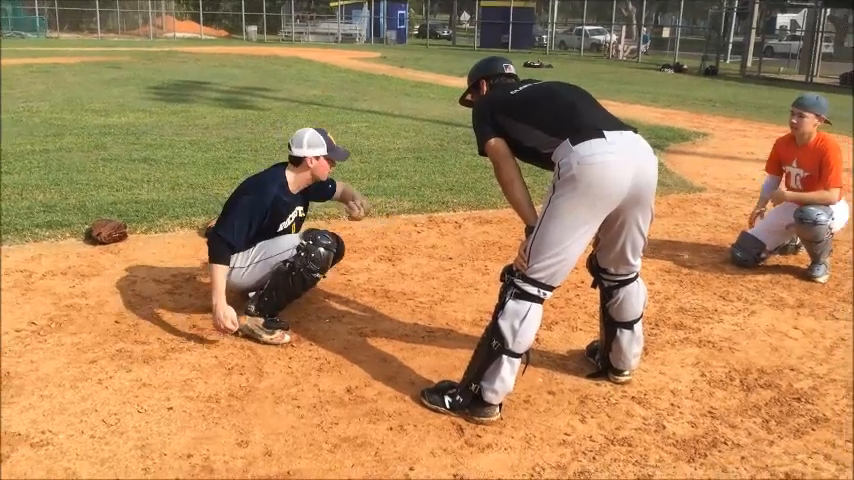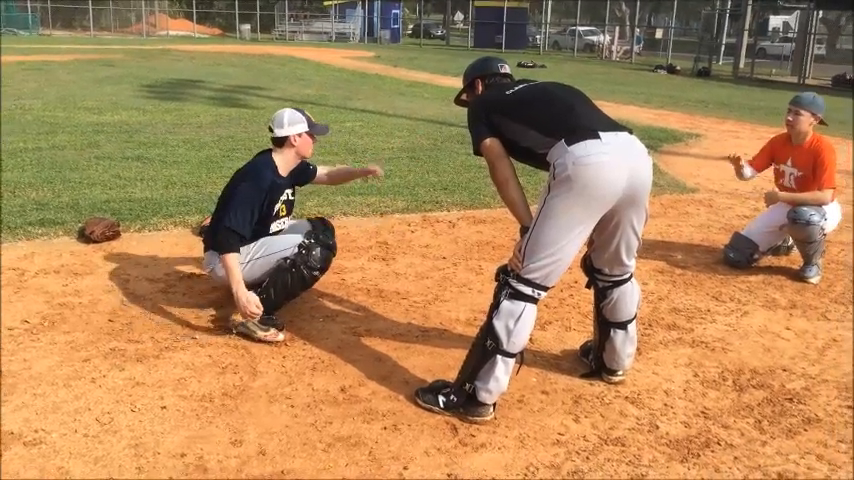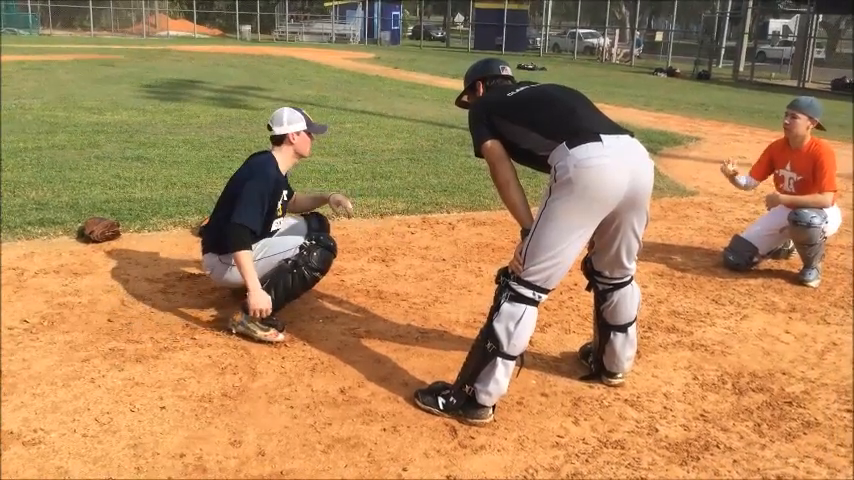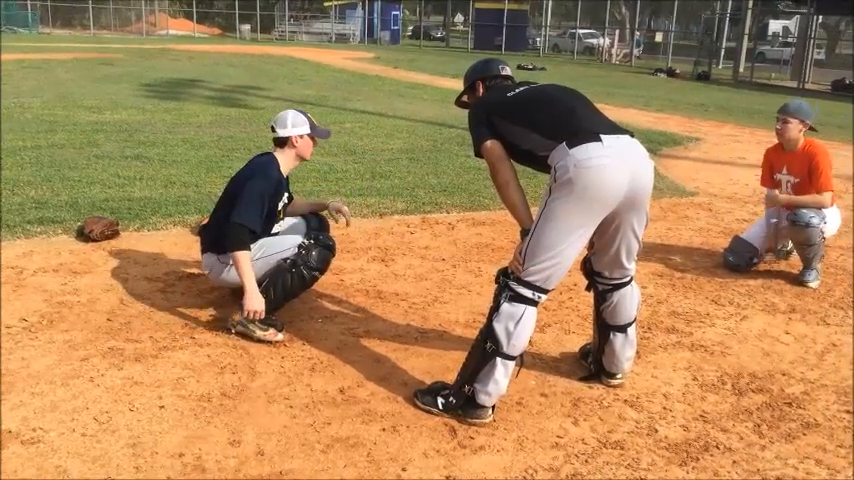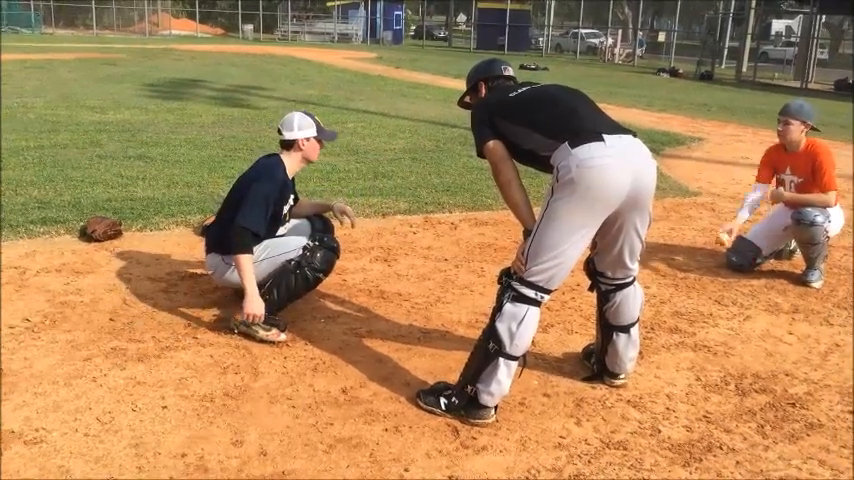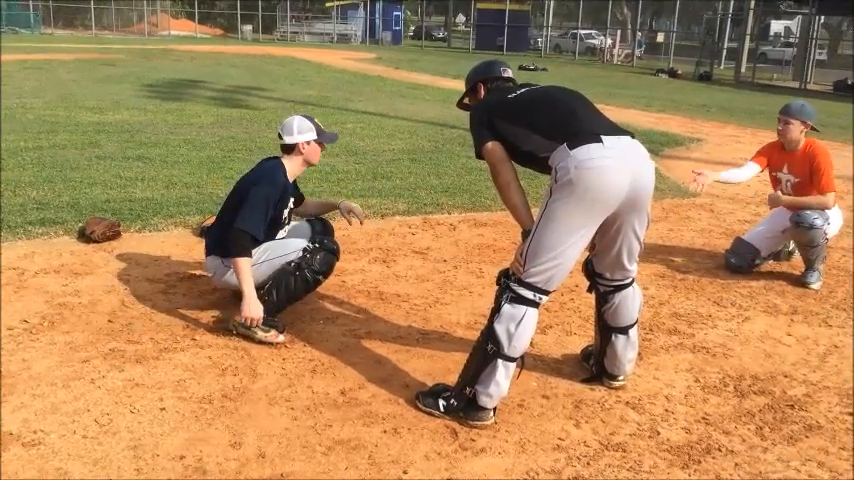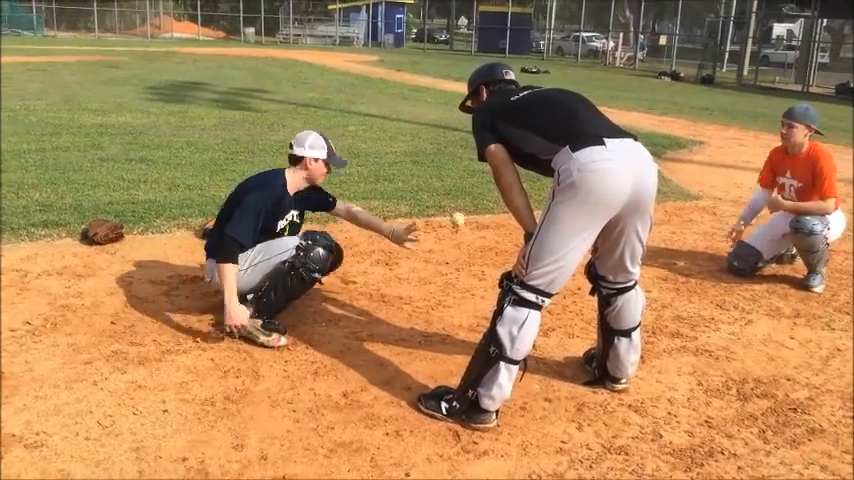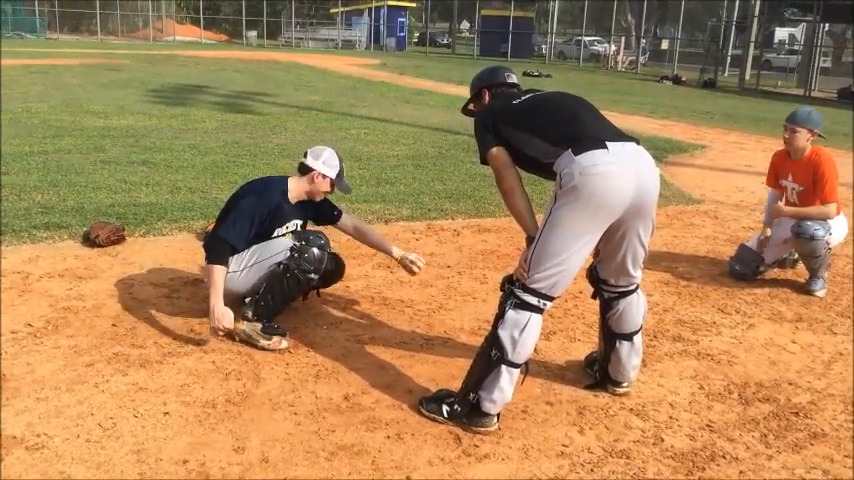
dt=0.3s
person 1, frame 1
left shoulder: (487, 105)
right shoulder: (552, 90)
left elbow: (505, 165)
left wrist: (534, 229)
right wrist: (594, 223)
left hip: (592, 162)
right hip: (641, 155)
left knee: (528, 282)
right knee: (621, 268)
left ankle: (481, 395)
right ankle: (620, 360)
person 1, frame 2
left shoulder: (483, 104)
right shoulder: (548, 90)
left elbow: (500, 165)
left wrist: (528, 229)
left hip: (588, 163)
right hip: (636, 155)
left knee: (523, 281)
right knee: (616, 269)
left ankle: (475, 395)
right ankle: (613, 360)
person 1, frame 3
left shoulder: (484, 106)
right shoulder: (548, 92)
left elbow: (501, 166)
left wrist: (529, 231)
left hip: (589, 166)
right hip: (637, 159)
left knee: (524, 284)
right knee: (615, 272)
left ankle: (474, 397)
right ankle: (612, 363)
person 1, frame 4
left shoulder: (483, 106)
right shoulder: (548, 93)
left elbow: (501, 167)
left wrist: (528, 231)
left hip: (590, 166)
right hip: (637, 159)
left knee: (523, 285)
right knee: (616, 273)
left ankle: (474, 397)
right ankle: (611, 364)
person 1, frame 5
left shoulder: (486, 107)
right shoulder: (551, 93)
left elbow: (504, 168)
left wrist: (531, 231)
left hip: (591, 166)
right hip: (640, 159)
left knee: (526, 284)
right knee: (618, 273)
left ankle: (475, 398)
right ankle: (615, 364)
person 1, frame 6
left shoulder: (484, 108)
right shoulder: (548, 94)
left elbow: (502, 169)
left wrist: (530, 232)
left hip: (590, 167)
right hip: (638, 159)
left knee: (524, 286)
right knee: (617, 273)
left ankle: (475, 399)
right ankle: (614, 366)
person 1, frame 7
left shoulder: (487, 111)
right shoulder: (552, 97)
left elbow: (505, 173)
left wrist: (532, 236)
left hip: (592, 170)
right hip: (641, 162)
left knee: (527, 289)
right knee: (619, 277)
left ankle: (478, 402)
right ankle: (616, 368)
person 1, frame 8
left shoulder: (489, 114)
right shoulder: (554, 100)
left elbow: (507, 176)
left wrist: (534, 238)
left hip: (595, 173)
right hip: (643, 166)
left knee: (529, 291)
right knee: (622, 280)
left ankle: (479, 405)
right ankle: (618, 372)
person 2, frame 1
left shoulder: (302, 181)
right shoulder: (267, 191)
left elbow: (343, 189)
right elbow: (220, 247)
left wrist: (356, 200)
right wrist: (219, 303)
left hip: (252, 257)
right hip: (236, 264)
left knee: (333, 246)
right knee: (319, 248)
left ankle: (265, 287)
right ankle: (257, 315)
person 2, frame 2
left shoulder: (288, 165)
right shoulder: (257, 178)
left elbow: (327, 175)
right elbow: (228, 238)
left wrist: (364, 170)
right wrist: (240, 292)
left hip: (251, 245)
right hip: (226, 258)
left knee: (320, 230)
right knee: (319, 248)
left ankle: (259, 285)
right ankle: (253, 317)
person 2, frame 3
left shoulder: (275, 166)
right shoulder: (264, 173)
left elbow: (290, 203)
right elbow: (238, 236)
left wrist: (327, 197)
right wrist: (255, 290)
right hip: (226, 259)
left knee: (316, 225)
right knee: (321, 248)
left ankle: (264, 282)
right ankle: (250, 315)
person 2, frame 4
left shoulder: (275, 168)
right shoulder: (265, 175)
left elbow: (286, 206)
right elbow: (237, 236)
left wrist: (326, 205)
right wrist: (251, 291)
right hip: (225, 259)
left knee: (315, 225)
right knee: (320, 247)
left ankle: (264, 284)
right ankle: (249, 317)
person 2, frame 5
left shoulder: (282, 171)
right shoulder: (271, 177)
left elbow: (292, 208)
right elbow: (240, 238)
left wrist: (330, 206)
right wrist: (251, 295)
right hip: (228, 261)
left knee: (320, 227)
right knee: (324, 249)
left ankle: (263, 284)
right ankle: (254, 316)
person 2, frame 6
left shoulder: (284, 174)
right shoulder: (271, 181)
left elbow: (299, 207)
right elbow: (239, 241)
left wrist: (337, 205)
right wrist: (250, 298)
right hip: (228, 264)
left knee: (320, 230)
right knee: (324, 251)
left ankle: (263, 285)
right ankle: (252, 319)
person 2, frame 7
left shoulder: (304, 189)
right shoulder: (264, 191)
left elbow: (346, 210)
right elbow: (225, 246)
left wrist: (390, 231)
right wrist: (231, 304)
left hip: (256, 259)
right hip: (232, 267)
left knee: (331, 252)
right knee: (318, 250)
left ankle: (258, 291)
right ankle: (254, 315)
person 2, frame 8
left shoulder: (310, 200)
right shoulder: (262, 197)
left elbow: (352, 226)
right elbow: (219, 248)
left wrist: (398, 254)
right wrist: (217, 306)
left hip: (257, 266)
right hip: (231, 271)
left knee: (331, 267)
right knee: (314, 247)
left ankle: (257, 298)
right ankle: (254, 318)
person 3, frame 1
left shoulder: (828, 147)
right shoulder: (782, 143)
left elbow: (832, 196)
right elbow: (772, 178)
left wrist: (787, 196)
right wrist: (760, 205)
left hip: (829, 209)
right hip: (793, 206)
left knee: (810, 217)
right knee: (742, 256)
left ankle: (821, 260)
right ankle: (791, 242)
person 3, frame 2
left shoulder: (823, 148)
right shoulder: (777, 142)
left elbow: (826, 196)
right elbow: (749, 172)
left wrist: (781, 196)
right wrist: (739, 166)
left hip: (820, 210)
right hip: (785, 207)
left knee: (803, 217)
right knee: (735, 256)
left ankle: (813, 262)
right ankle: (784, 242)
person 3, frame 3
left shoulder: (822, 152)
right shoulder: (775, 148)
left elbow: (827, 200)
right elbow: (752, 182)
left wrist: (782, 198)
right wrist: (733, 176)
left hip: (822, 214)
right hip: (786, 211)
left knee: (804, 219)
right knee: (735, 259)
left ankle: (813, 265)
right ankle: (783, 246)
person 3, frame 4
left shoulder: (816, 152)
right shoulder: (772, 153)
left elbow: (825, 200)
right elbow: (770, 196)
left wrist: (782, 198)
right wrist: (770, 234)
left hip: (821, 215)
right hip: (784, 212)
left knee: (802, 219)
right knee: (734, 259)
left ankle: (812, 266)
right ankle: (783, 247)
person 3, frame 5
left shoulder: (819, 152)
right shoulder: (773, 153)
left elbow: (831, 199)
right elbow: (758, 191)
left wrist: (787, 196)
right wrist: (738, 221)
left hip: (823, 214)
right hip: (788, 211)
left knee: (809, 218)
right knee: (738, 260)
left ankle: (815, 265)
right ankle: (786, 246)
person 3, frame 6
left shoulder: (817, 153)
right shoulder: (771, 149)
left elbow: (828, 201)
right elbow: (745, 172)
left wrist: (785, 199)
right wrist: (712, 176)
left hip: (823, 215)
right hip: (787, 212)
left knee: (805, 221)
right knee: (736, 261)
left ankle: (814, 267)
right ankle: (786, 247)
person 3, frame 7
left shoulder: (820, 157)
right shoulder: (775, 154)
left elbow: (828, 206)
right elbow: (762, 194)
left wrist: (784, 205)
right wrist: (742, 222)
left hip: (826, 219)
right hip: (789, 215)
left knee: (806, 226)
right knee: (739, 264)
left ankle: (817, 270)
right ankle: (787, 250)
person 3, frame 8
left shoulder: (822, 161)
right shoulder: (779, 157)
left elbow: (829, 211)
left wrist: (785, 211)
right wrist: (767, 227)
left hip: (828, 223)
right hip: (792, 220)
left knee: (807, 231)
right knee: (741, 269)
left ankle: (818, 275)
right ankle: (789, 255)
